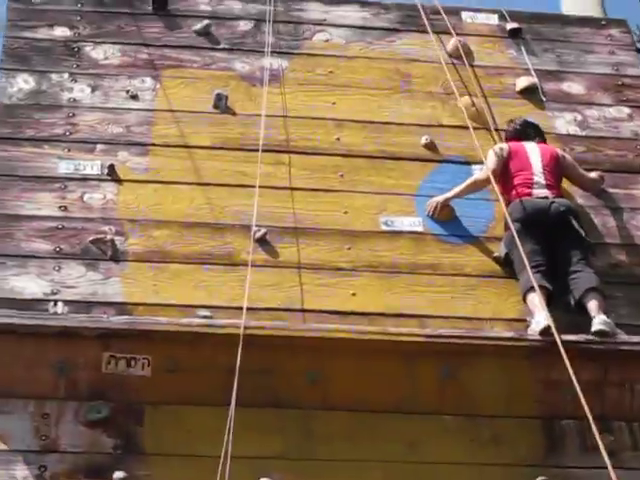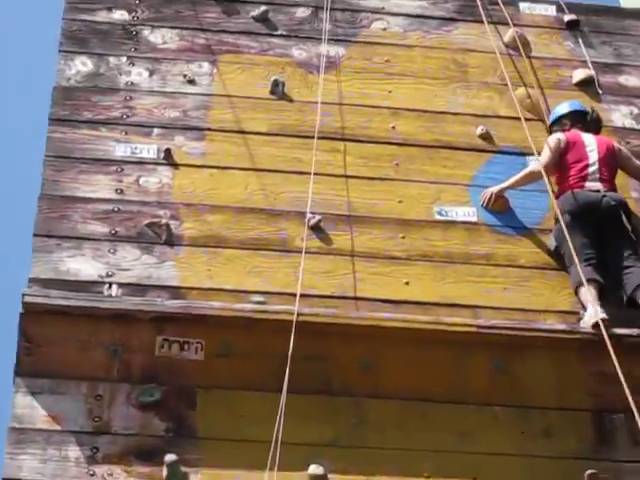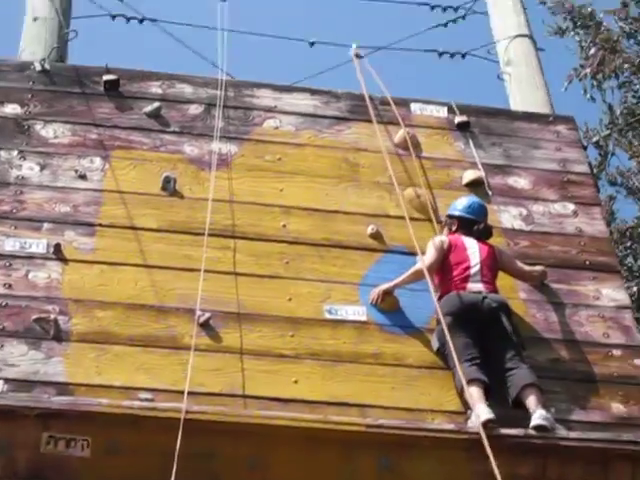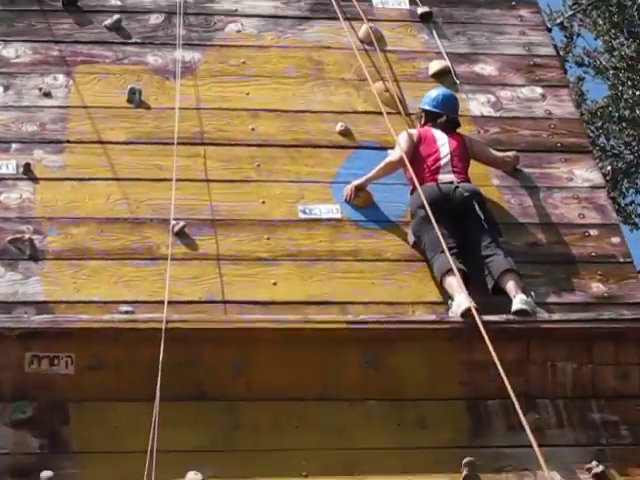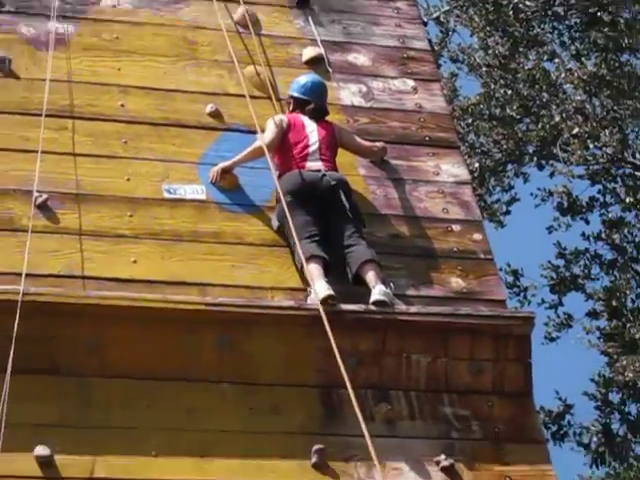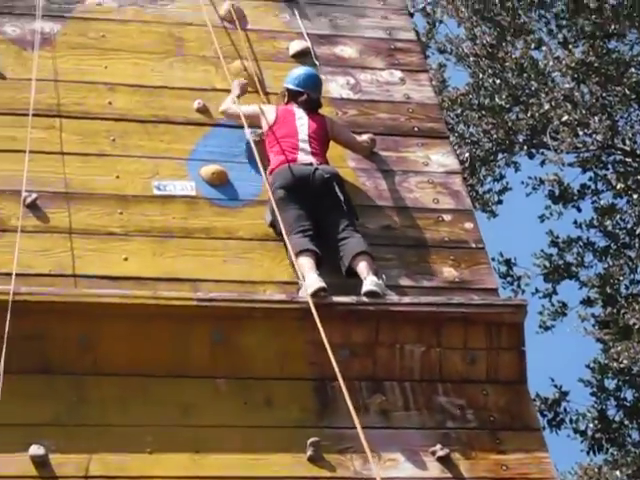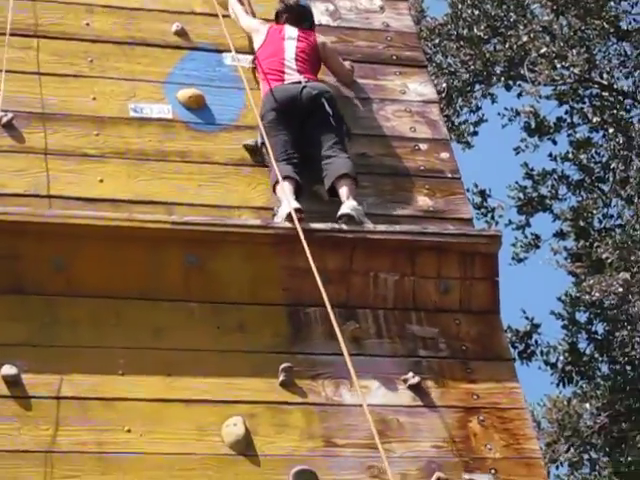
dt=0.5s
person 1, frame 1
left shoulder: (502, 149)
right shoulder: (555, 152)
left elbow: (485, 177)
right elbow: (591, 184)
left wrist: (447, 196)
right wrist: (597, 177)
left hip: (524, 209)
right hip: (560, 209)
left knee: (532, 268)
right knee: (578, 265)
left ankle: (540, 316)
right ankle: (599, 315)
person 1, frame 2
left shoulder: (559, 138)
right shoulder: (610, 144)
left elbow: (540, 169)
left wrist: (501, 187)
left hip: (575, 203)
right hip: (612, 202)
left knee: (582, 260)
left ankle: (593, 308)
person 1, frame 3
left shoulder: (442, 241)
right shoulder: (493, 250)
left elbow: (426, 267)
right elbow: (532, 275)
left wrist: (391, 285)
right wrist: (540, 272)
left hip: (457, 304)
right hip: (494, 305)
left knee: (466, 361)
right knee: (512, 361)
left ankle: (480, 407)
right ankle: (537, 410)
person 1, frame 4
left shoulder: (411, 135)
right shoulder: (464, 140)
left elbow: (396, 160)
right elbow: (505, 161)
left wrist: (364, 181)
right wrist: (512, 158)
left hip: (429, 197)
right hip: (467, 194)
left knee: (441, 251)
right knee: (489, 248)
left ankle: (460, 296)
right ankle: (517, 294)
person 1, frame 5
left shoulder: (281, 121)
right shoulder: (333, 129)
left elbow: (265, 145)
right elbow: (373, 151)
left wrist: (230, 163)
right wrist: (380, 148)
left hip: (297, 183)
right hip: (334, 183)
left knee: (306, 238)
right knee: (352, 237)
left ankle: (320, 285)
right ankle: (378, 286)
person 1, frame 6
left shoulder: (269, 112)
right shoulder: (325, 122)
left elbow: (226, 109)
right elbow: (363, 146)
left wrist: (236, 91)
right wrist: (367, 139)
left hip: (287, 177)
right hip: (325, 176)
left knee: (298, 232)
right knee: (345, 230)
left ankle: (311, 277)
right ankle: (370, 277)
person 1, frame 7
left shoulder: (262, 30)
right shoulder: (318, 40)
right elbow: (347, 77)
right wrist: (349, 67)
left hip: (277, 97)
right hip: (315, 93)
left knee: (284, 159)
right knee: (333, 152)
left ankle: (289, 201)
right ankle: (349, 201)
